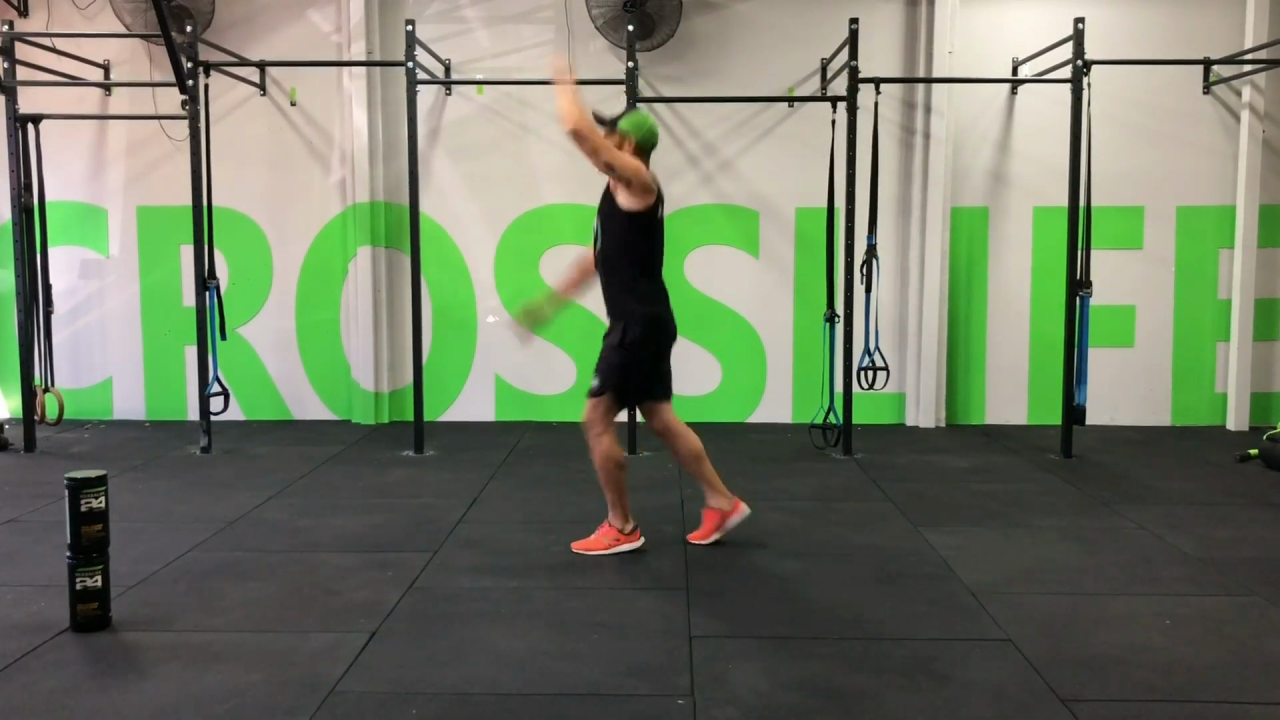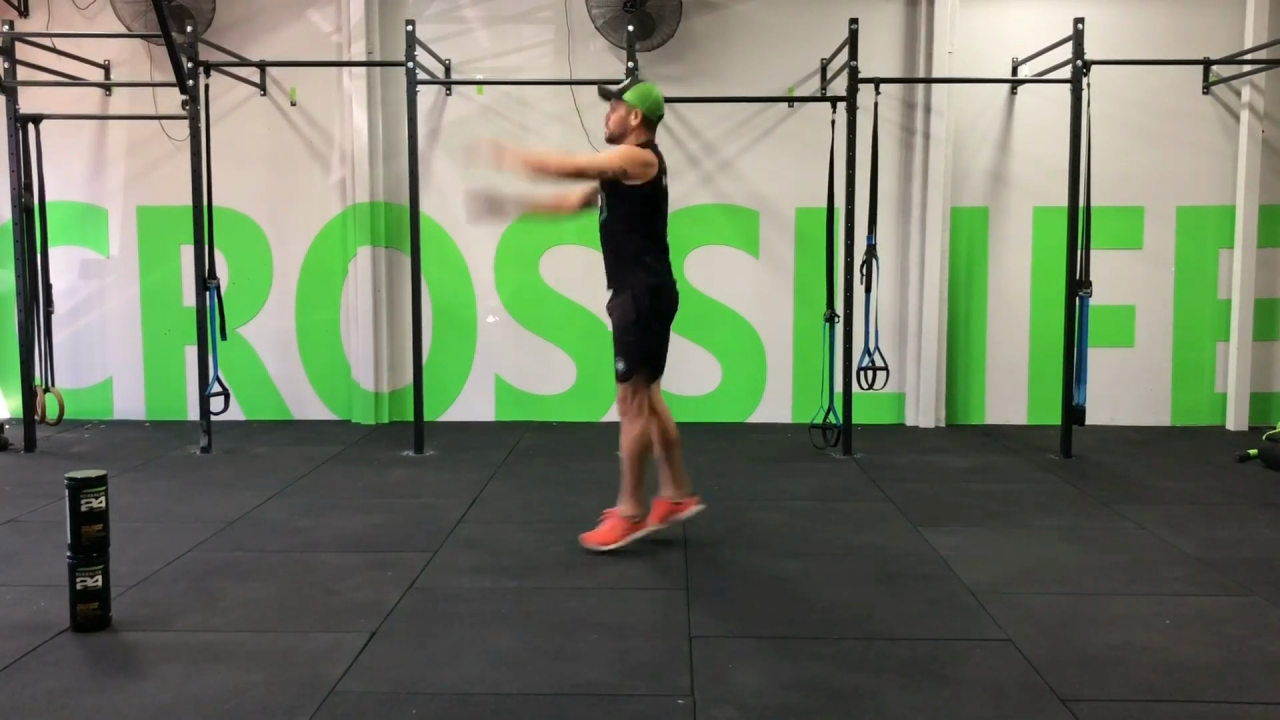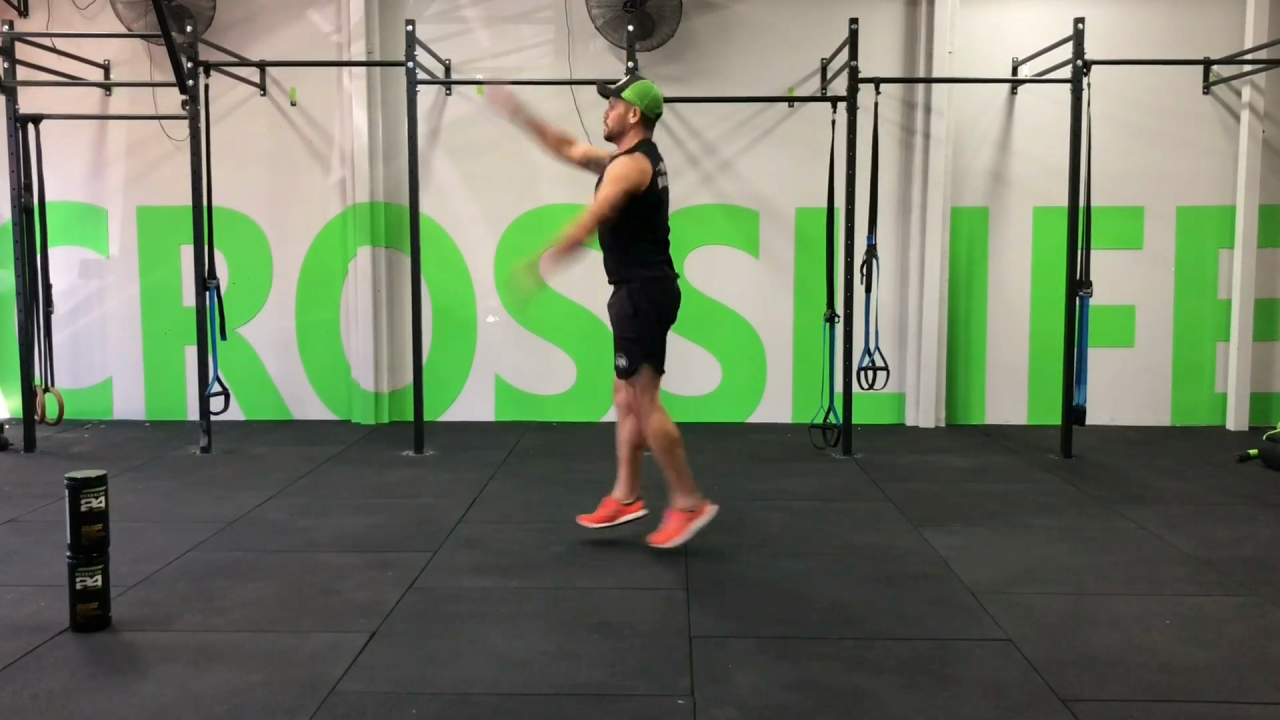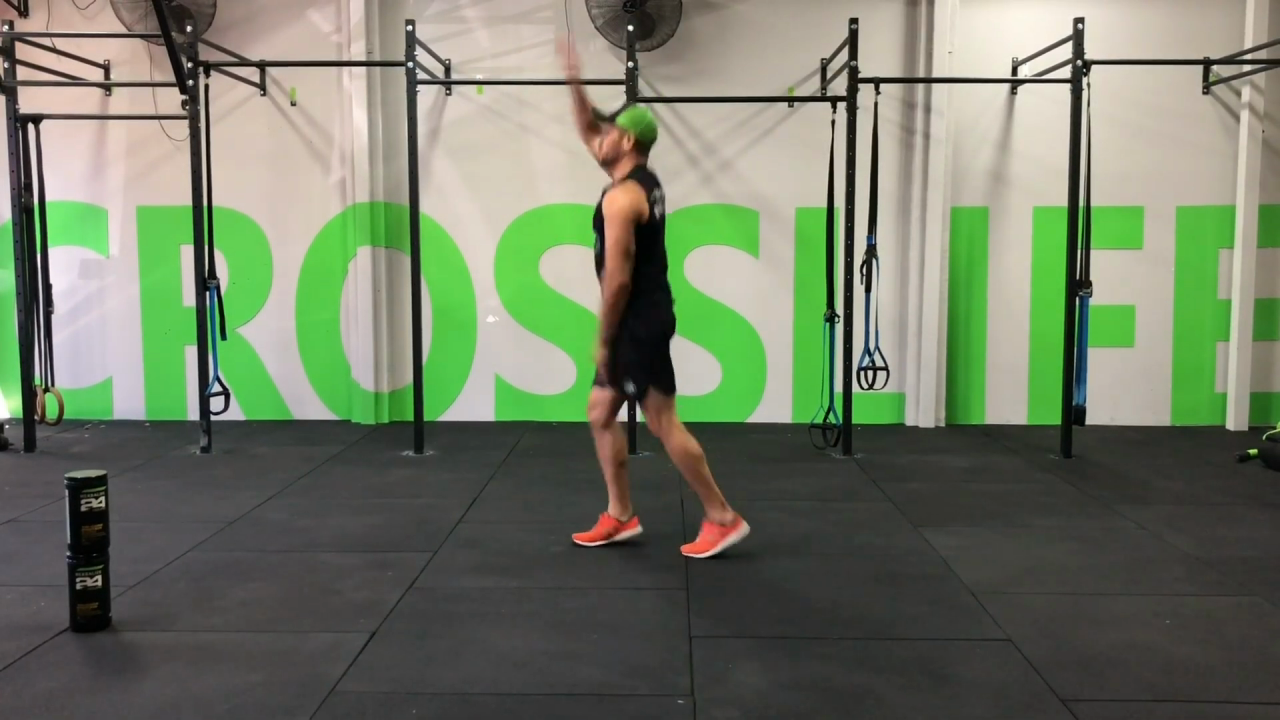
dt=0.1s
person 1, frame 1
left shoulder: (637, 182)
right shoulder: (626, 195)
left elbow: (577, 129)
right elbow: (595, 260)
left wrist: (565, 83)
right wrist: (548, 304)
left hip: (638, 328)
right hip: (638, 323)
left knee: (597, 423)
right knee: (663, 422)
left ankle: (622, 526)
right ankle: (721, 505)
person 1, frame 2
left shoulder: (638, 158)
right shoulder: (626, 172)
left elbow: (566, 165)
right elbow: (571, 203)
left wrist: (511, 156)
right wrist: (511, 206)
left hip: (644, 297)
right hip: (637, 295)
left knee: (633, 405)
right knee: (644, 400)
left ankle: (630, 512)
right ankle: (676, 494)
person 1, frame 3
left shoulder: (630, 164)
right shoulder: (635, 157)
left elbow: (586, 225)
right elbow: (572, 145)
left wrist: (539, 264)
right wrist: (518, 112)
left hip: (646, 295)
right hip: (638, 292)
left knee: (642, 402)
right knee: (629, 398)
left ankle: (688, 502)
right ankle: (626, 496)
person 1, frame 4
left shoulder: (622, 197)
right shoulder: (637, 183)
left elbow: (617, 274)
right elbow: (589, 133)
left wrist: (603, 339)
right wrist: (575, 80)
left hip: (639, 320)
right hip: (638, 320)
left knee: (663, 424)
right knee: (600, 414)
left ankle: (721, 519)
right ankle: (620, 516)
